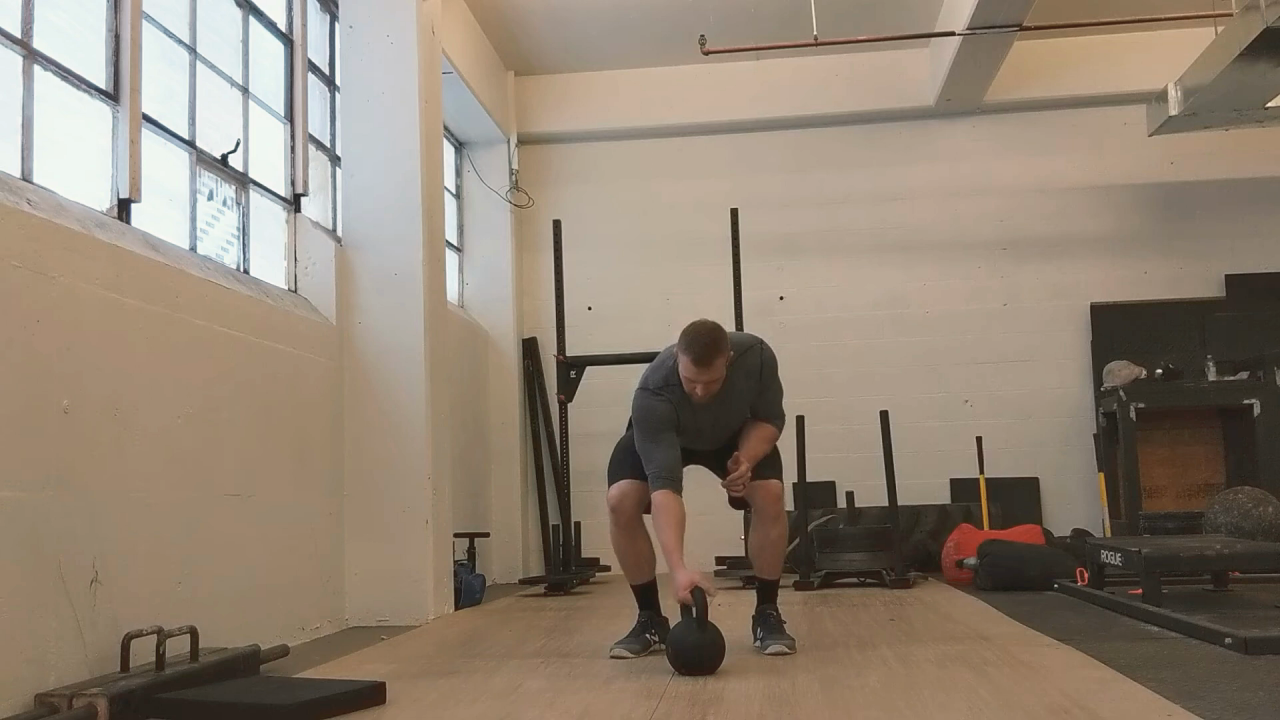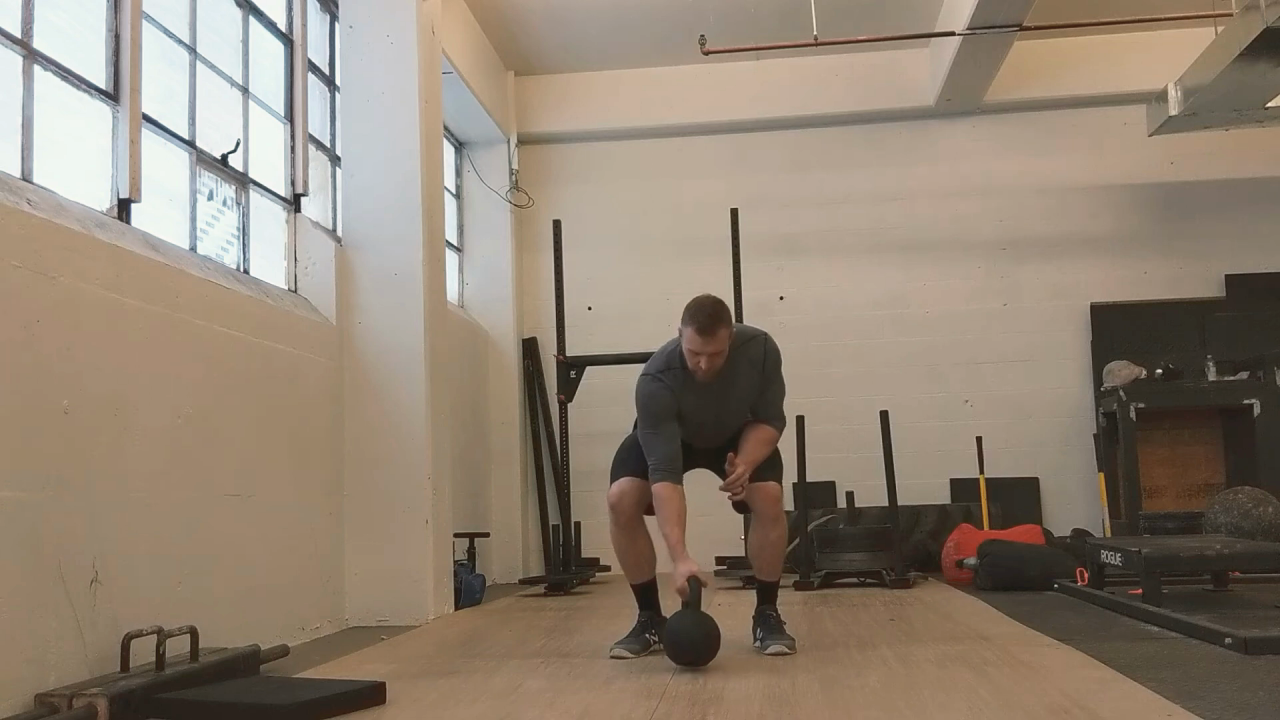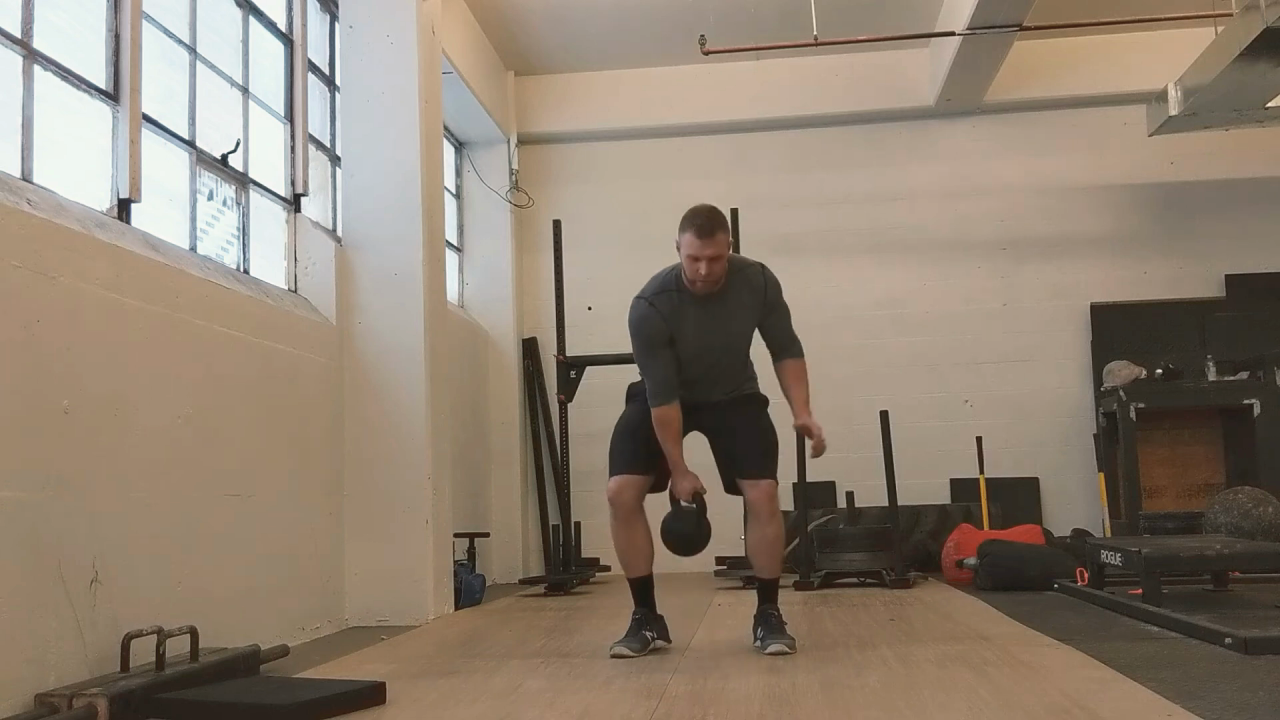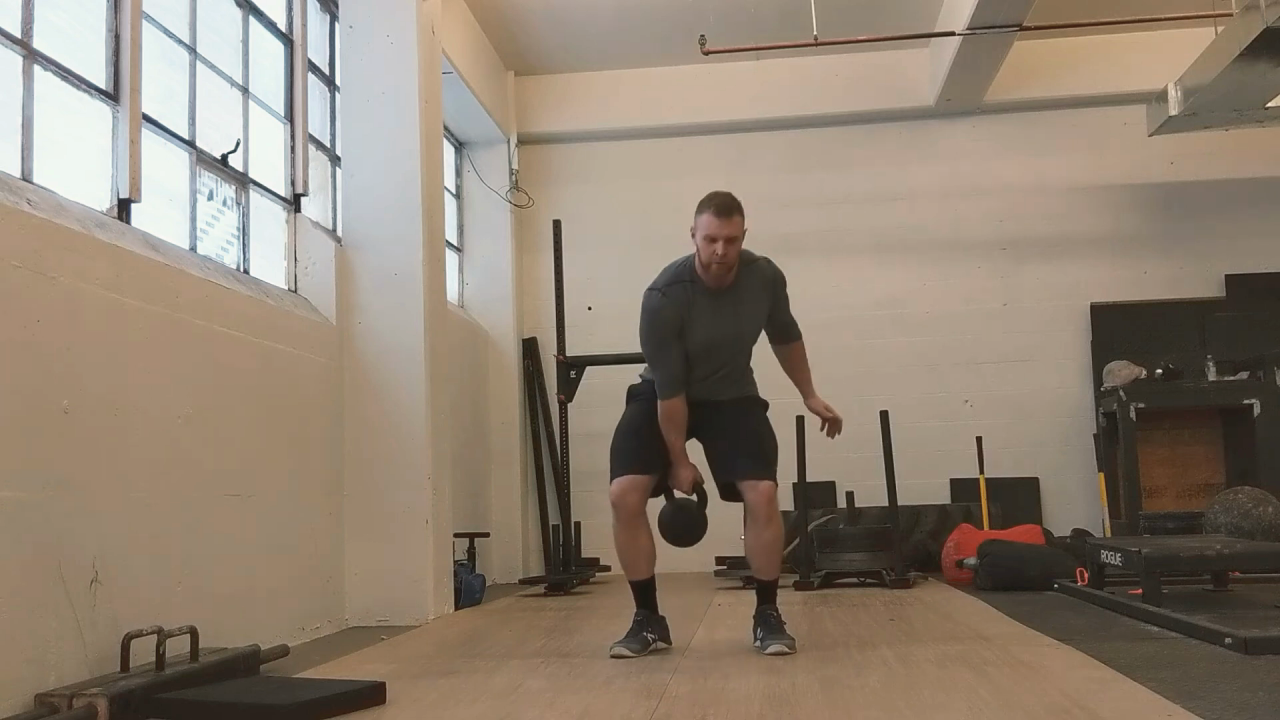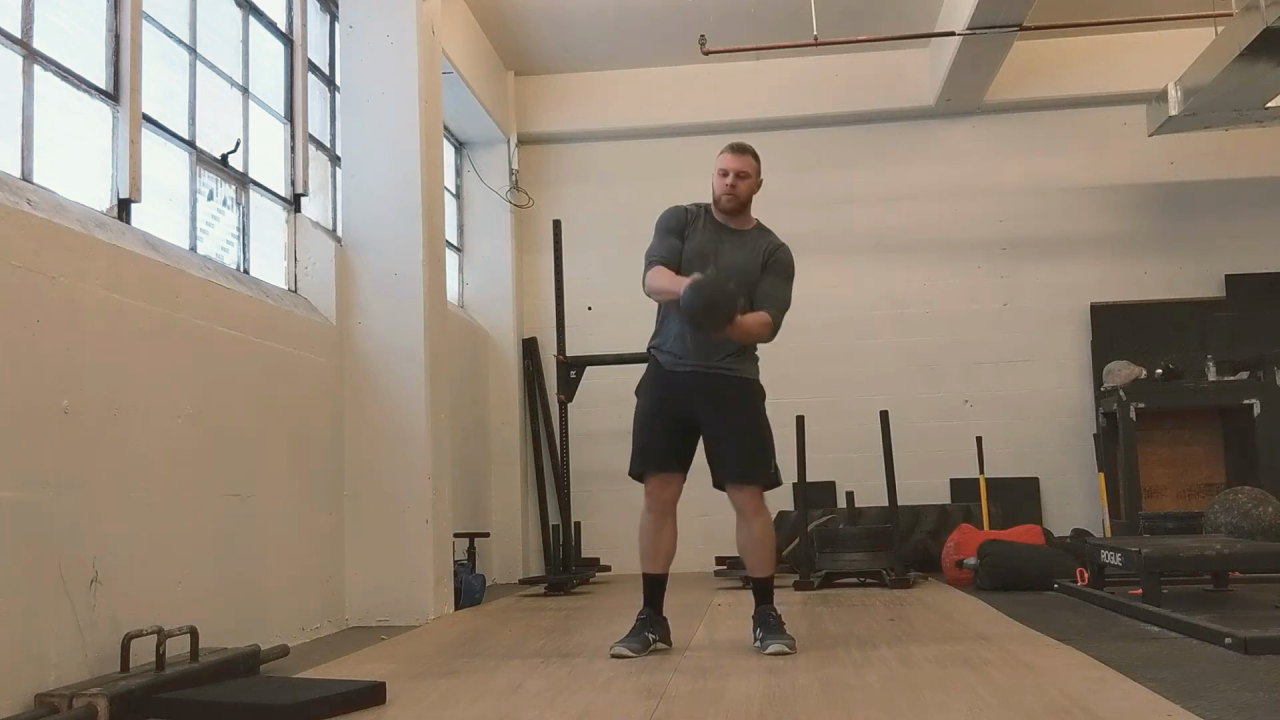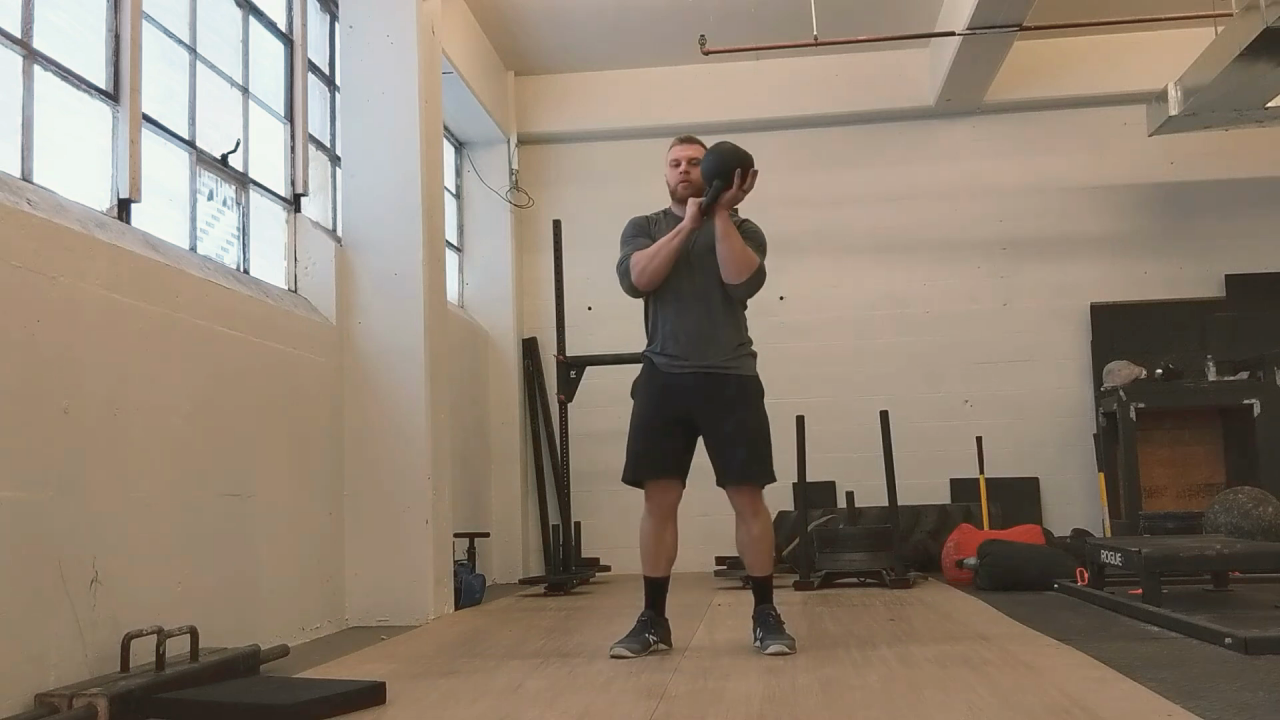
dt=0.4s
person 1, frame 1
left shoulder: (756, 356)
right shoulder: (653, 393)
left elbow: (770, 418)
right elbow: (664, 485)
left wrist: (746, 459)
right wrist: (678, 568)
left hip: (734, 433)
right hip: (660, 437)
left knee: (769, 494)
right knee: (621, 501)
left ankle: (767, 615)
right ankle: (650, 619)
person 1, frame 2
left shoulder: (760, 349)
right shoulder: (656, 380)
left elbow: (770, 419)
right elbow: (665, 474)
left wrist: (745, 463)
right wrist: (680, 558)
left hip: (738, 435)
right hip: (667, 436)
left knee: (769, 497)
right knee: (621, 499)
left ankle: (767, 616)
right ankle: (650, 619)
person 1, frame 3
left shoulder: (758, 281)
right shoulder: (650, 305)
left elbow: (787, 348)
right elbow: (663, 395)
left wrist: (802, 411)
right wrist: (679, 470)
left hip: (734, 397)
right hip: (661, 396)
left knee: (763, 494)
right knee: (621, 493)
left ankle: (768, 615)
right ankle: (646, 619)
person 1, frame 4
left shoulder: (765, 277)
right shoulder: (664, 296)
left elbow: (785, 337)
right elbow: (669, 389)
left wrist: (810, 396)
right wrist: (678, 460)
left hip: (733, 399)
right hip: (660, 399)
left knee: (762, 495)
right knee: (624, 496)
left ankle: (767, 617)
right ankle: (648, 621)
person 1, frame 5
left shoulder: (773, 251)
right shoulder: (679, 220)
left elbow: (769, 322)
right elbow: (652, 277)
left wrist: (732, 324)
right wrist: (682, 284)
left hip: (732, 381)
right hip: (669, 374)
left knee: (749, 498)
right knee: (658, 495)
left ankle: (766, 616)
right ankle: (652, 619)
person 1, frame 6
left shoulder: (742, 229)
right shoulder: (644, 227)
left elbow: (743, 282)
right elbow: (636, 279)
left wrist: (720, 215)
right wrist: (686, 224)
left hip: (730, 379)
right hip: (663, 379)
left knee: (748, 497)
right knee: (659, 499)
left ankle: (765, 615)
right ankle: (653, 620)
